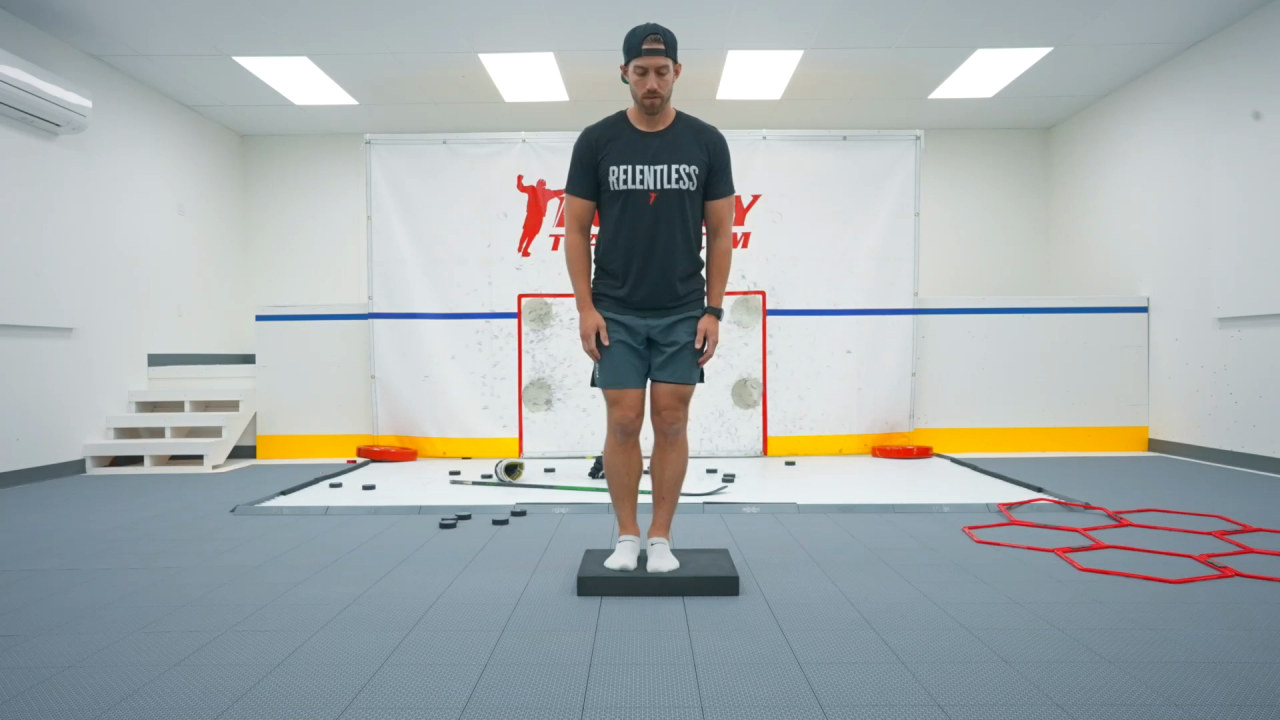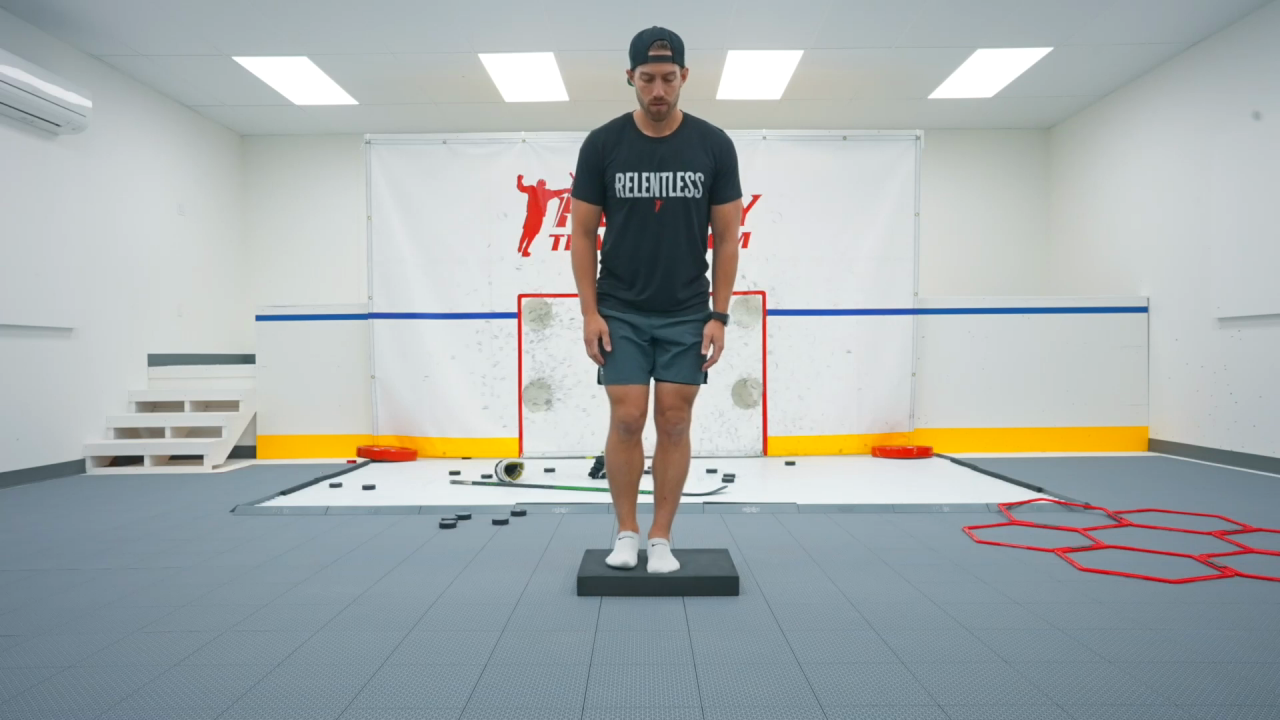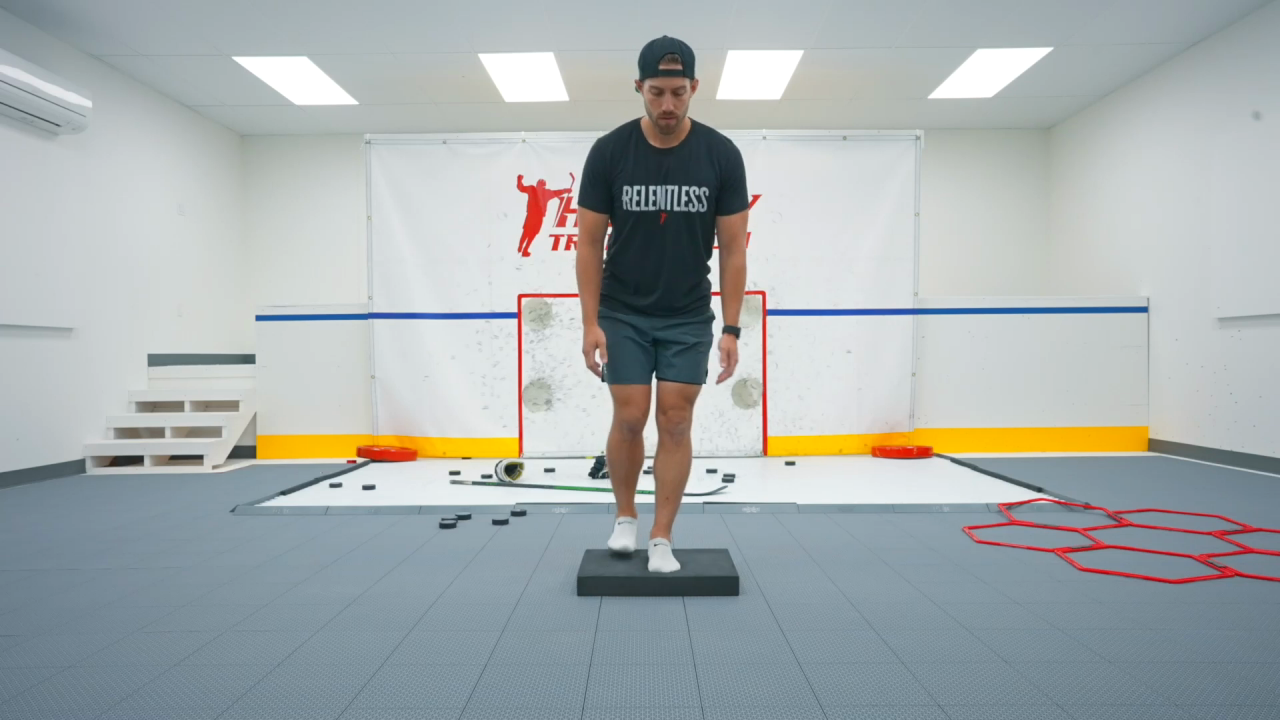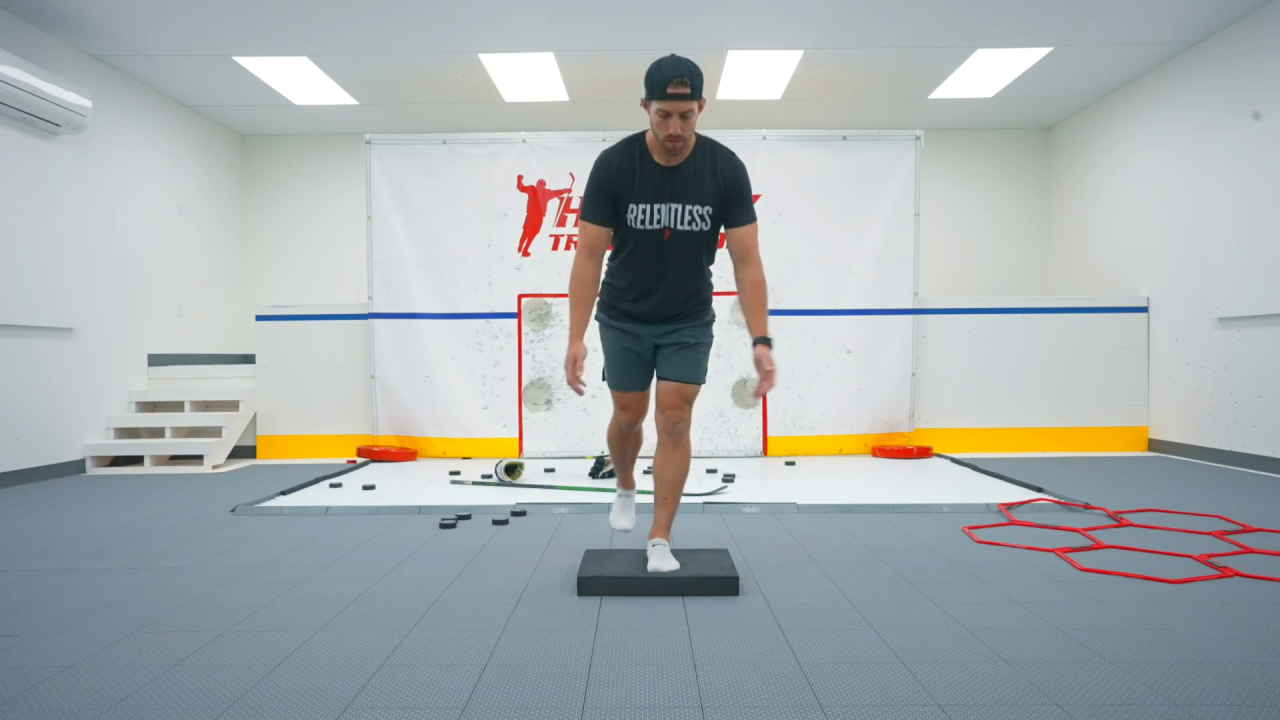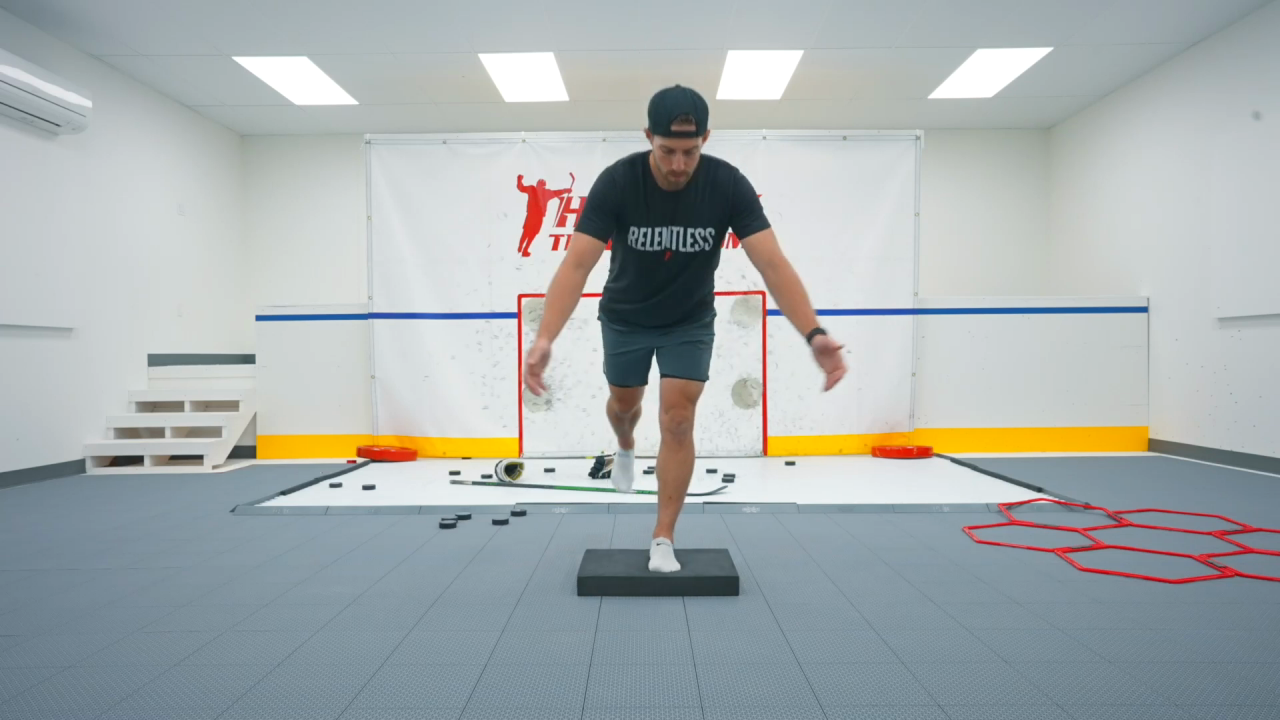
dt=0.2s
person 1, frame 1
left shoulder: (706, 141)
right shoulder: (596, 141)
left elbow: (721, 232)
right elbow: (576, 230)
left wrist: (713, 310)
right wrist: (586, 308)
left hip: (682, 313)
right hip: (616, 312)
left knee: (671, 423)
right knee: (624, 422)
left ankle: (660, 538)
right ankle: (627, 537)
person 1, frame 2
left shoulder: (713, 145)
right shoulder: (602, 144)
left elbow: (726, 237)
right elbow: (583, 234)
left wrist: (720, 315)
right wrist: (590, 312)
left hip: (685, 314)
right hip: (621, 311)
left knee: (674, 423)
right knee: (627, 419)
left ankle: (660, 539)
right ankle: (626, 533)
person 1, frame 3
left shoulder: (721, 155)
right shoulder: (608, 152)
left elbow: (733, 248)
right elbow: (589, 244)
left wrist: (731, 329)
right wrist: (589, 323)
left hip: (687, 315)
right hip: (622, 311)
left knee: (674, 422)
right knee: (629, 418)
left ankle: (661, 540)
right ankle: (625, 516)
person 1, frame 4
left shoulder: (725, 168)
right shoulder: (613, 165)
left elbow: (746, 260)
right elbow: (589, 256)
left wrist: (760, 340)
right wrist: (575, 338)
left hip: (687, 318)
right hip: (624, 315)
left knee: (674, 421)
right knee: (628, 417)
left ankle: (659, 539)
right ankle: (624, 489)
person 1, frame 5
left shoulder: (728, 185)
right shoulder: (616, 182)
left elbow: (772, 264)
right elbow: (576, 265)
left wrist: (813, 334)
right wrist: (543, 339)
left hip: (689, 320)
right hip: (625, 317)
left knee: (677, 421)
right knee: (624, 405)
left ankle: (662, 540)
right ankle: (624, 451)
